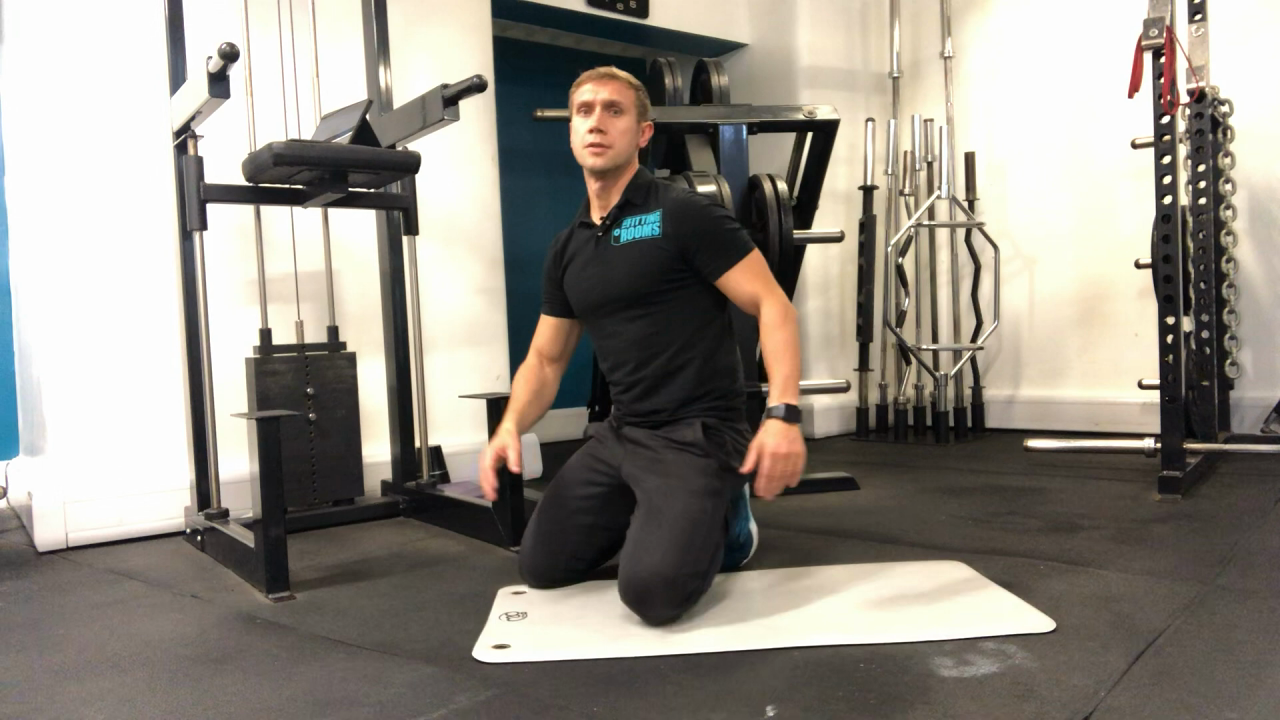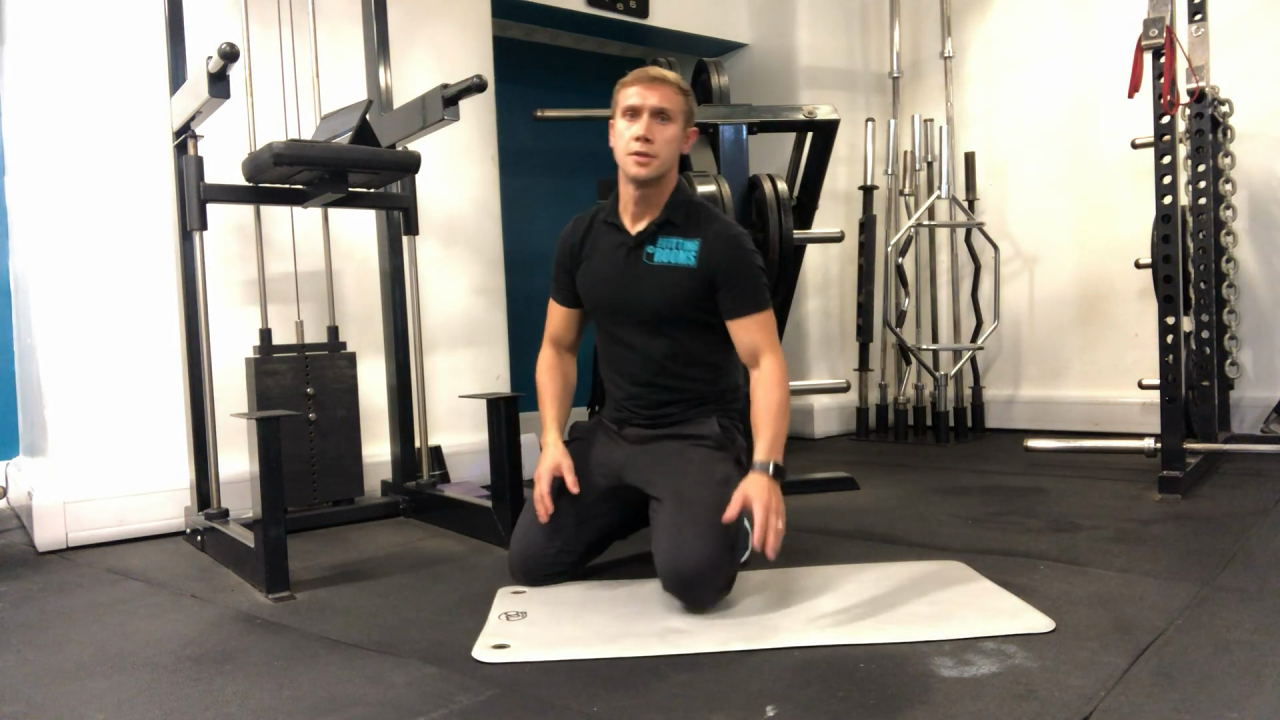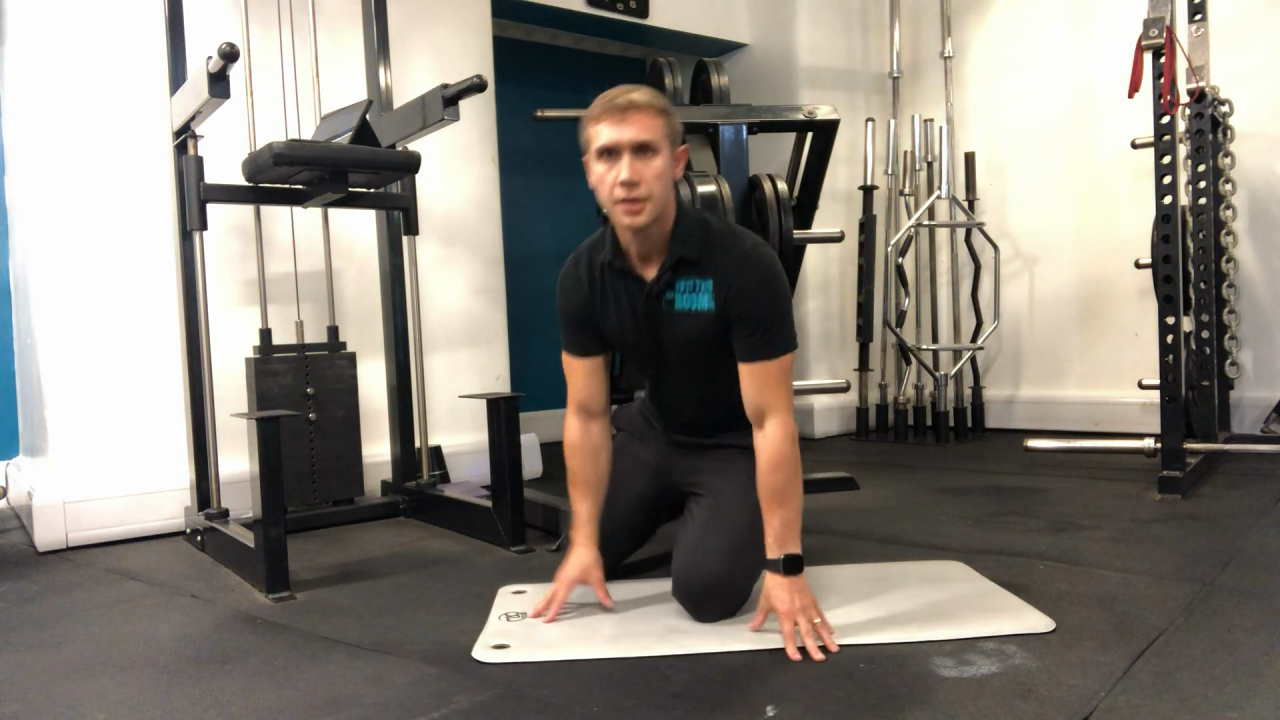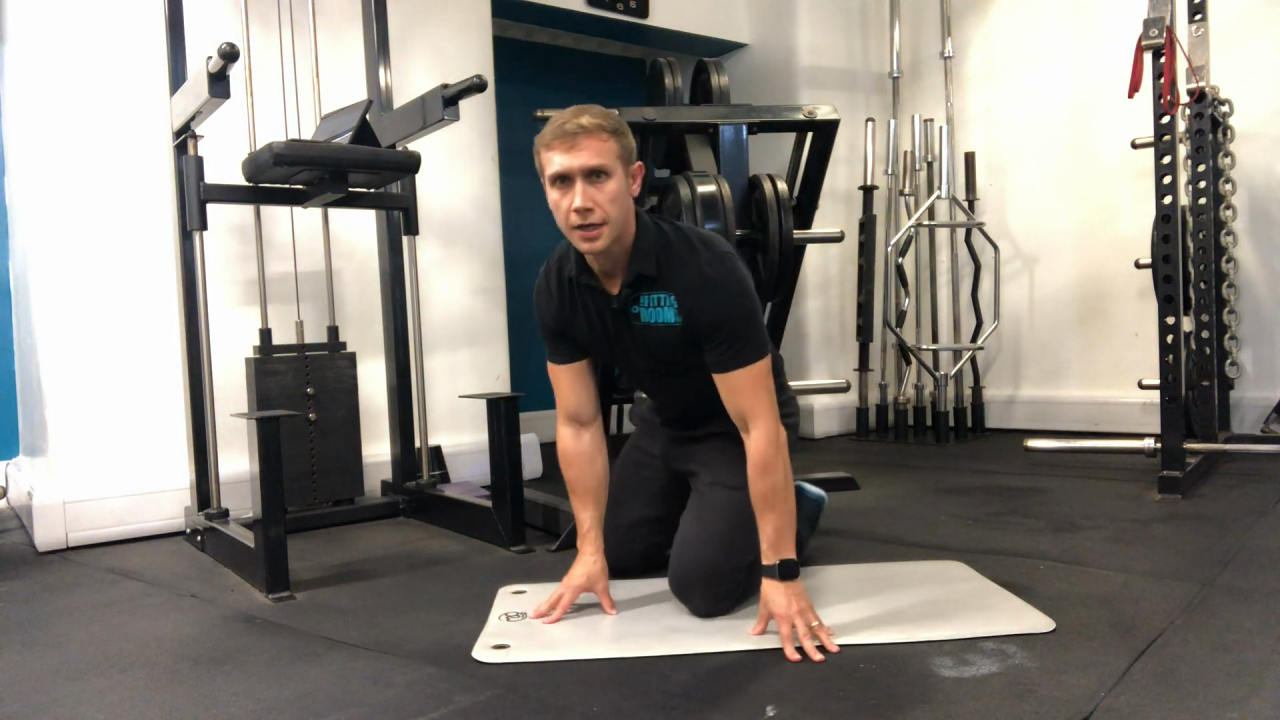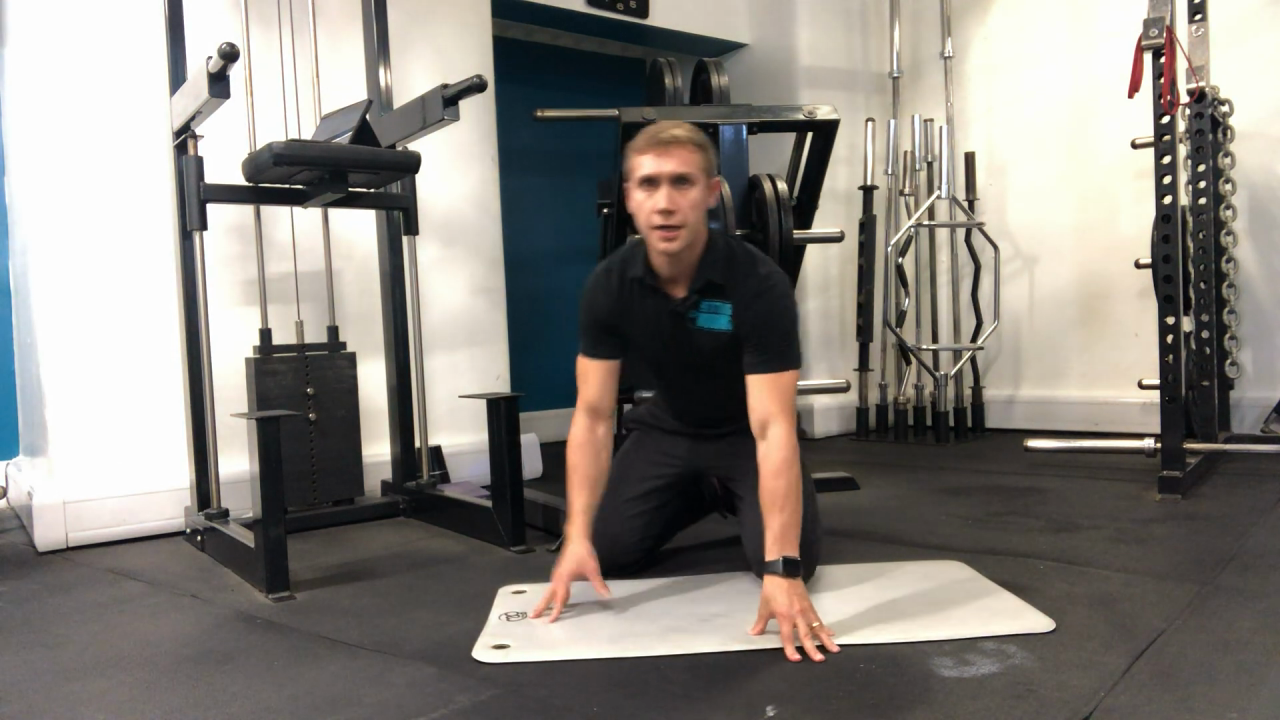
dt=0.4s
person 1, frame 1
left shoulder: (683, 214)
right shoulder: (568, 247)
left elbow: (773, 306)
right elbow: (546, 358)
left wrist: (782, 413)
right wrist: (508, 428)
left hip: (695, 435)
right hip: (622, 434)
left knee: (650, 592)
right knee: (540, 567)
left ankle: (722, 514)
right ankle: (650, 514)
person 1, frame 2
left shoulder: (720, 241)
right shoulder: (579, 236)
left elbow: (763, 362)
right elbow: (559, 348)
left wrist: (765, 469)
right wrist: (552, 441)
left hip: (697, 435)
right hip: (612, 434)
left knee: (694, 577)
right knee: (530, 562)
left ankle: (717, 515)
right ankle: (641, 509)
person 1, frame 3
left shoulder: (743, 264)
right shoulder: (580, 277)
left elbow: (773, 422)
right elbow: (587, 415)
left wrist: (784, 565)
right wrist: (583, 539)
left hip: (736, 445)
right hip: (654, 434)
left knee: (705, 590)
right knee: (587, 571)
left ankle: (739, 519)
right ankle: (682, 506)
person 1, frame 4
left shoulder: (706, 272)
right shoulder: (555, 286)
left elbow: (759, 428)
right elbow: (579, 423)
left wrist: (779, 572)
right wrist: (590, 549)
left hip: (733, 429)
right hip: (664, 425)
left knee: (703, 586)
right knee: (620, 559)
left ankle: (795, 509)
right ankle: (705, 503)
person 1, frame 5
left shoulder: (758, 286)
right shoulder: (609, 284)
left elbow: (773, 428)
right elbow: (594, 416)
left wrist: (786, 570)
right wrist: (577, 537)
left hip: (745, 434)
right hip: (669, 427)
left knee: (774, 559)
right knee: (611, 552)
left ankle: (760, 499)
right ankle: (704, 492)
